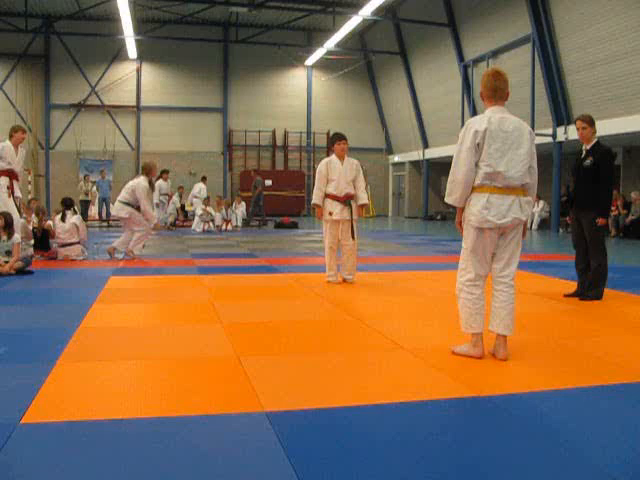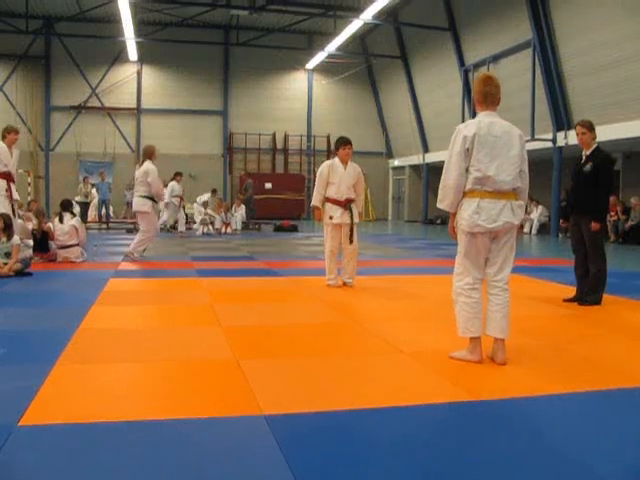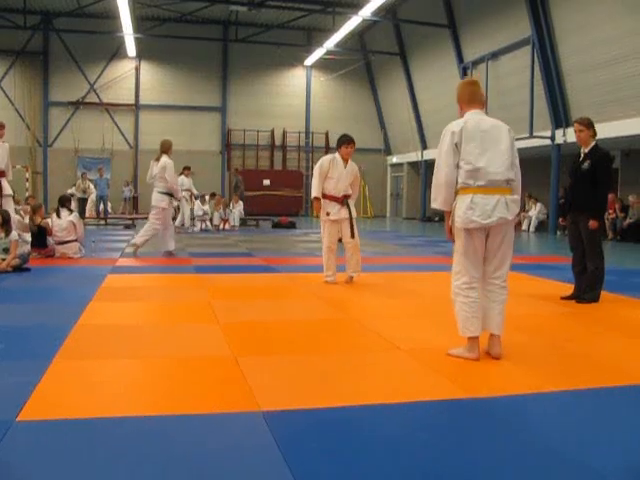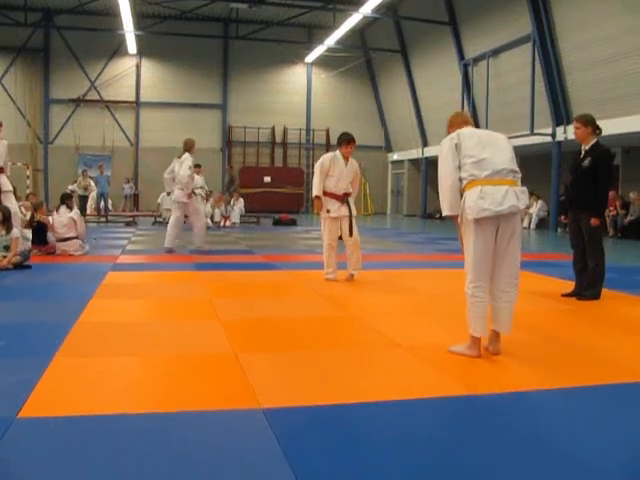
dt=0.3s
person 1, frame 1
left shoulder: (476, 125)
right shoulder: (524, 129)
left elbow: (462, 171)
right elbow: (532, 174)
left wrist: (459, 208)
right wrist: (524, 210)
left hip: (483, 204)
right hip: (514, 206)
left knee: (471, 276)
right knee: (505, 277)
left ankle: (476, 342)
right ankle: (501, 343)
person 1, frame 2
left shoulder: (466, 130)
right shoulder: (515, 133)
left elbow: (454, 176)
right elbow: (523, 178)
left wrist: (452, 213)
right wrist: (517, 213)
left hip: (476, 209)
right hip: (506, 210)
left knee: (468, 280)
right knee: (499, 281)
left ankle: (474, 347)
right ankle: (499, 347)
person 1, frame 3
left shoulder: (455, 129)
right shoulder: (505, 129)
left elbow: (445, 174)
right elbow: (516, 173)
left wrist: (448, 214)
left hip: (471, 204)
right hip: (503, 204)
left knee: (468, 278)
right knee: (497, 278)
left ankle: (472, 345)
right ankle: (495, 341)
person 1, frame 4
left shoulder: (452, 140)
right shoulder: (500, 137)
left elbow: (449, 181)
left wrist: (457, 219)
left hip: (480, 200)
right hip: (512, 197)
left knee: (477, 276)
right knee: (507, 275)
left ankle: (474, 343)
right ankle: (495, 339)
person 2, frame 1
left shoulder: (603, 152)
right shoulder: (581, 154)
left elbow: (607, 186)
left wrist: (603, 213)
right wrist: (571, 211)
left hip: (593, 211)
right hip: (578, 210)
left knee: (596, 251)
right knee: (581, 251)
left ankle: (595, 290)
right ankle: (582, 287)
person 2, frame 2
left shoulder: (603, 158)
right shoulder: (580, 159)
left elbow: (605, 191)
left wrist: (599, 218)
right wrist: (568, 215)
left hip: (592, 216)
right hip: (577, 215)
left knee: (595, 256)
right knee: (580, 255)
left ankle: (594, 296)
right ankle: (581, 292)
person 2, frame 3
left shoulder: (602, 155)
right shoulder: (578, 157)
left elbow: (603, 189)
left wrist: (596, 216)
right wrist: (566, 212)
left hip: (590, 214)
right hip: (575, 213)
left knee: (593, 254)
right knee: (578, 253)
left ankle: (592, 293)
right ankle: (579, 290)
person 2, frame 4
left shoulder: (602, 153)
right shoulder: (580, 154)
left elbow: (604, 186)
left wrist: (598, 214)
right wrist: (567, 210)
left hip: (590, 212)
right hip: (575, 211)
left knee: (593, 251)
right knee: (578, 250)
left ankle: (593, 290)
right ankle: (580, 287)
person 3, frame 1
left shoulder: (354, 164)
right shoulder: (326, 164)
left elbow: (360, 185)
right elbow: (319, 186)
left wrist: (361, 204)
right wrist: (317, 205)
left hip: (349, 206)
right hip: (331, 206)
left knee: (350, 243)
right knee: (331, 243)
left ankle: (348, 275)
right ankle: (332, 276)
person 3, frame 2
left shoulder: (356, 169)
right shoulder: (328, 166)
left elbow: (360, 192)
right elbow: (320, 188)
left wrist: (358, 210)
right wrist: (317, 207)
left hip: (349, 210)
right hip: (332, 210)
left knee: (351, 246)
right knee: (332, 247)
left ankle: (348, 279)
right ankle: (332, 279)
person 3, frame 3
left shoulder: (354, 168)
right shoulder: (327, 160)
right elbow: (317, 178)
right wrist: (316, 198)
left hip: (346, 206)
right hip: (329, 206)
left knee: (352, 241)
right knee: (329, 243)
left ankle: (352, 273)
right ankle: (330, 276)
person 3, frame 4
left shoulder: (354, 165)
right shoulder: (328, 158)
right elbow: (318, 177)
right wrist: (317, 197)
left hip: (346, 204)
right hip: (330, 203)
left knee: (353, 239)
right knee: (330, 241)
left ankle: (353, 270)
right ankle: (330, 274)
